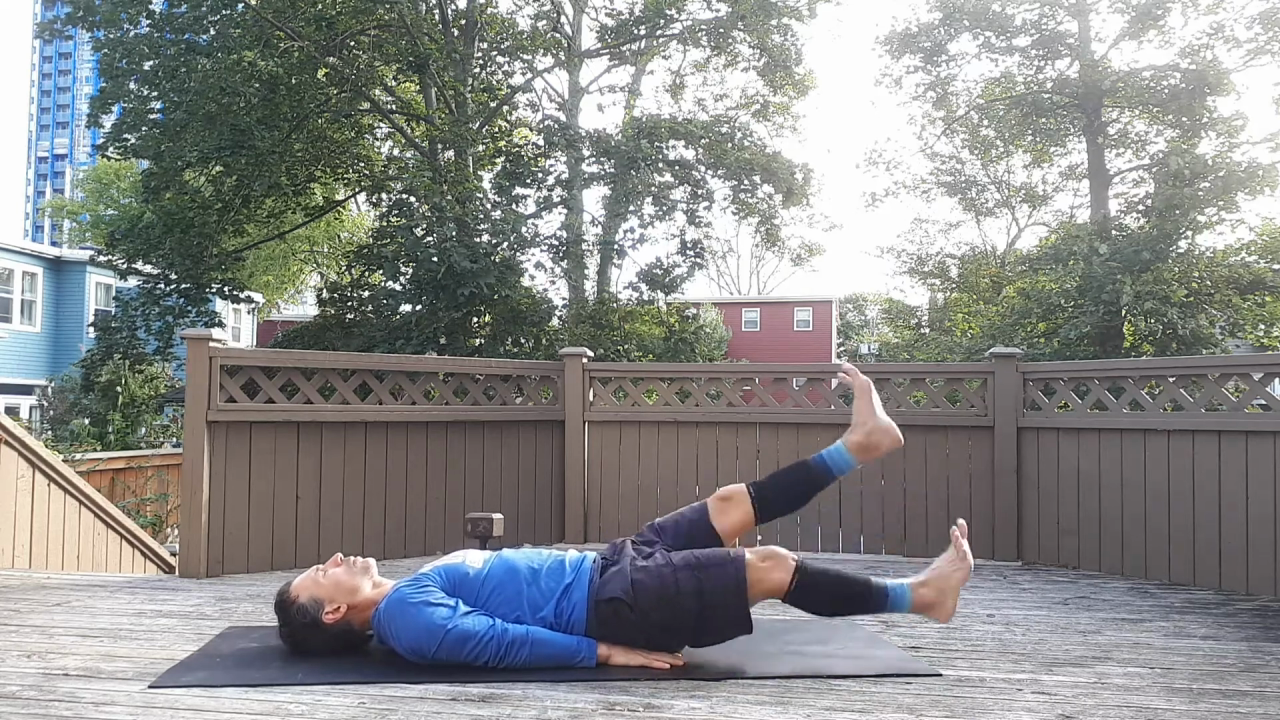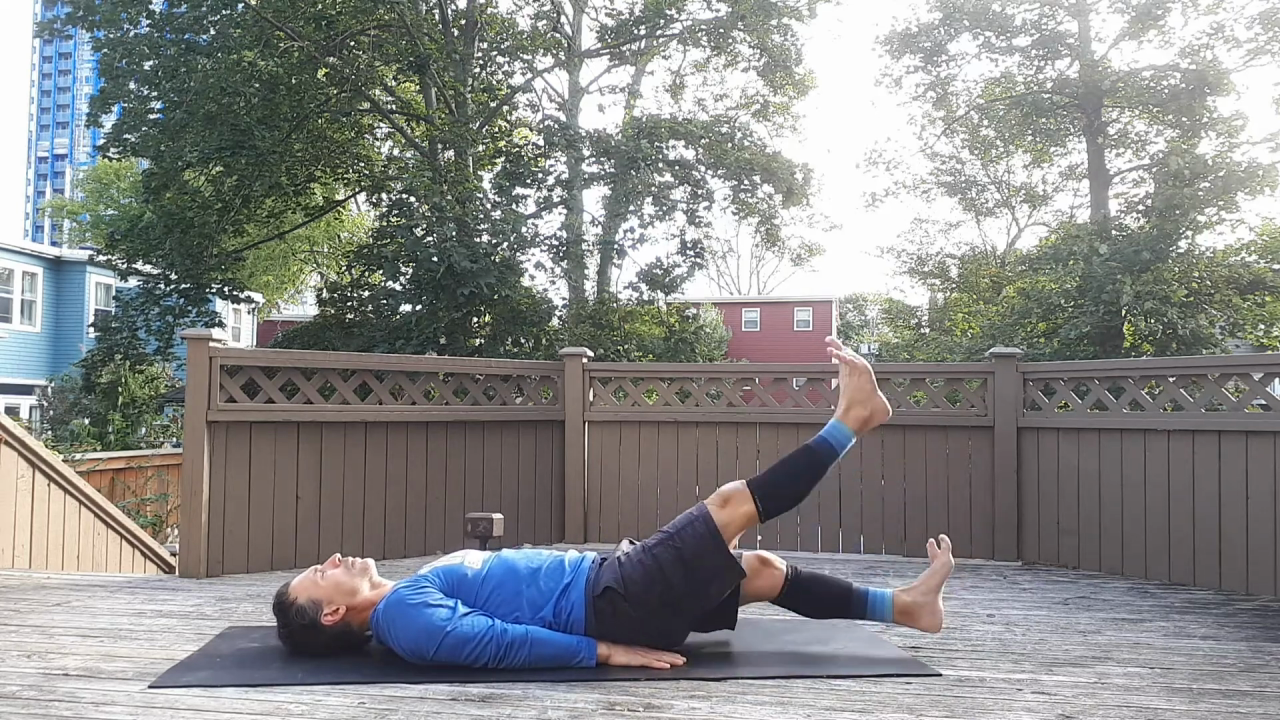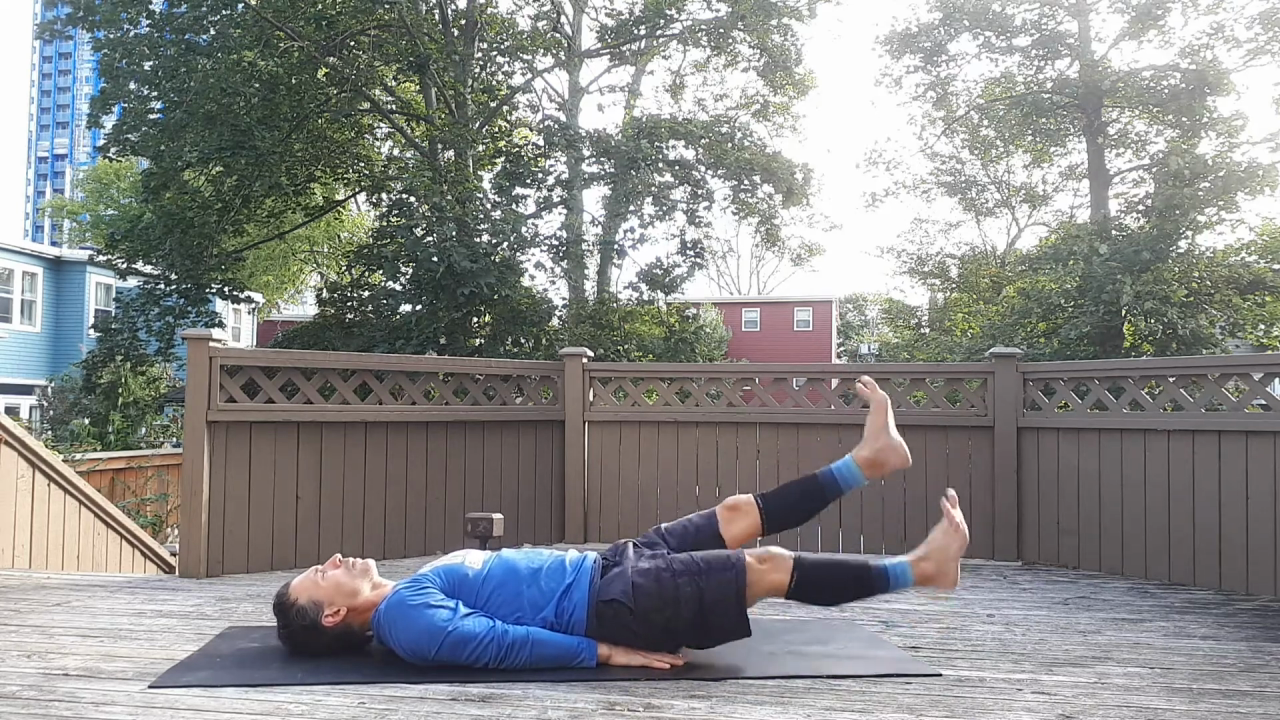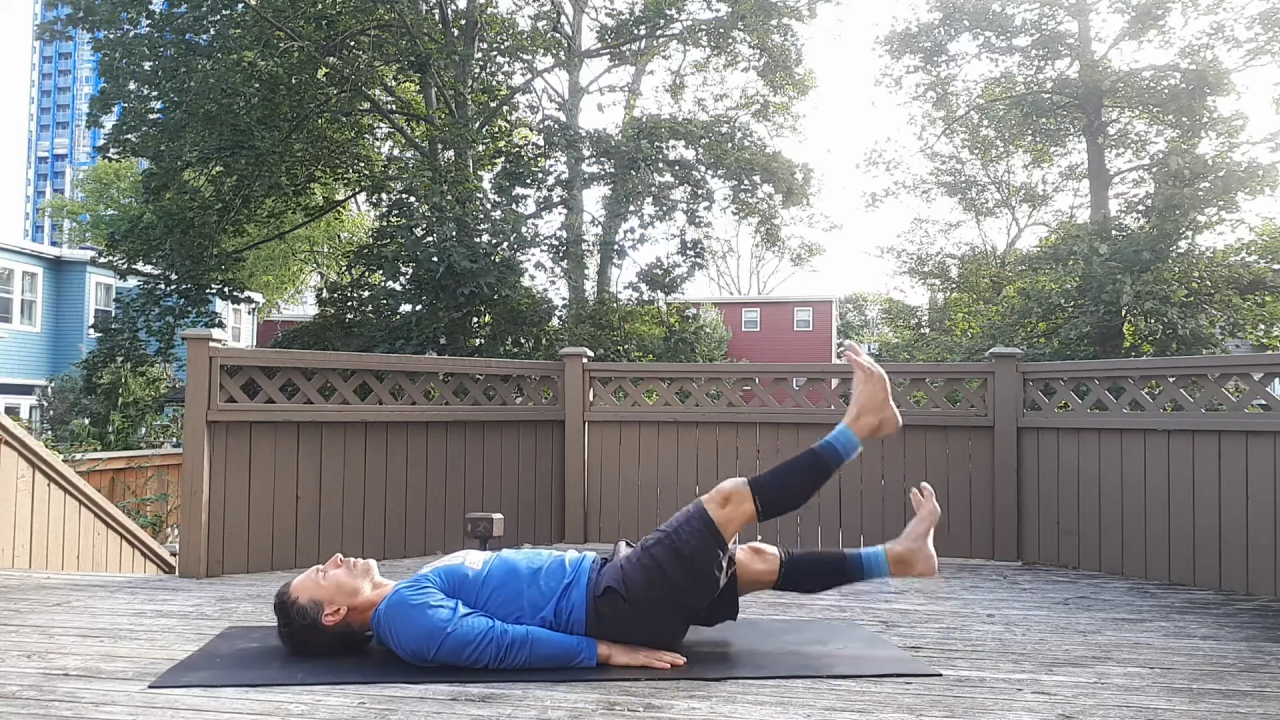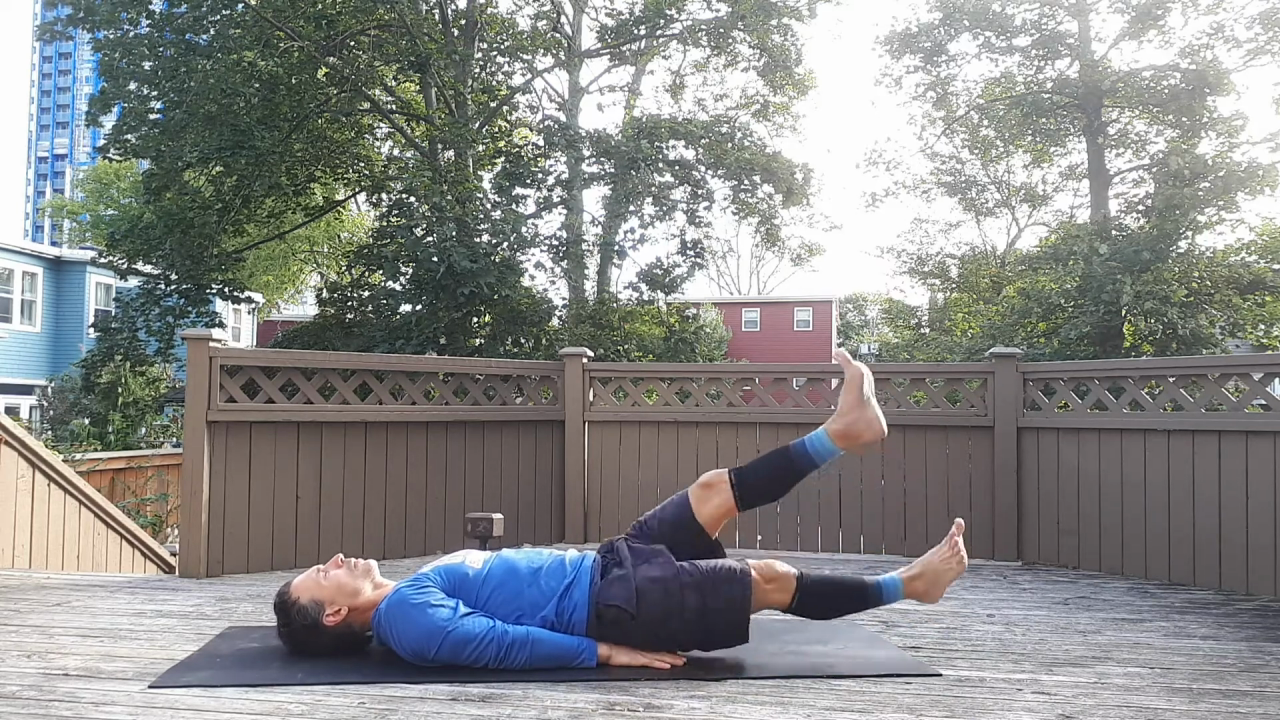
dt=0.5s
person 1, frame 1
left shoulder: (413, 592)
right shoulder: (407, 619)
right elbow: (503, 643)
right wrist: (608, 651)
left hip: (606, 569)
right hip: (612, 606)
left knee: (732, 505)
right knee: (769, 565)
left ankle: (857, 442)
right ankle: (915, 595)
person 1, frame 2
left shoulder: (411, 592)
right shoulder: (405, 619)
right elbow: (502, 642)
right wrist: (607, 649)
left hip: (604, 575)
right hip: (612, 605)
left knee: (760, 569)
right knee: (733, 503)
left ankle: (901, 605)
right ankle: (848, 421)
person 1, frame 3
left shoulder: (415, 588)
right shoulder: (407, 621)
right elbow: (504, 643)
right wrist: (609, 649)
left hip: (608, 570)
right hip: (612, 600)
left knee: (745, 515)
right knee: (773, 567)
left ankle: (870, 460)
right ankle: (916, 571)
person 1, frame 4
left shoulder: (412, 593)
right shoulder: (405, 617)
right elbow: (501, 644)
right wrist: (607, 650)
left hip: (600, 578)
right hip: (611, 608)
left knee: (754, 560)
right knee: (730, 500)
left ankle: (896, 557)
right ankle: (855, 426)
person 1, frame 5
left shoulder: (411, 592)
right shoulder: (405, 618)
right elbow: (502, 644)
right wrist: (609, 650)
left hip: (603, 569)
right hip: (610, 606)
left knee: (717, 487)
right knee: (771, 580)
left ankle: (843, 430)
right ankle: (907, 584)
